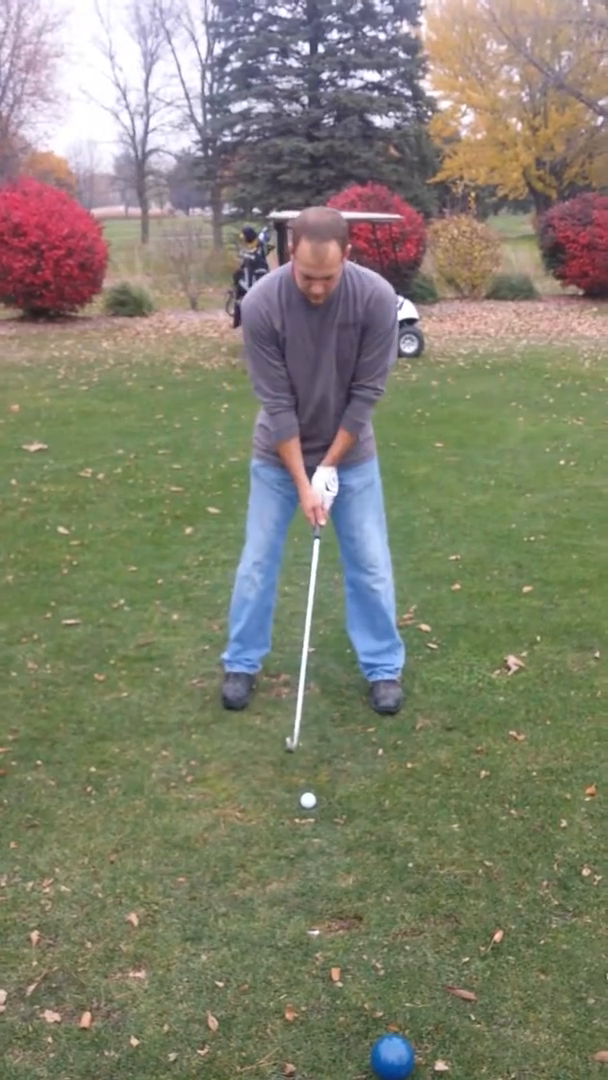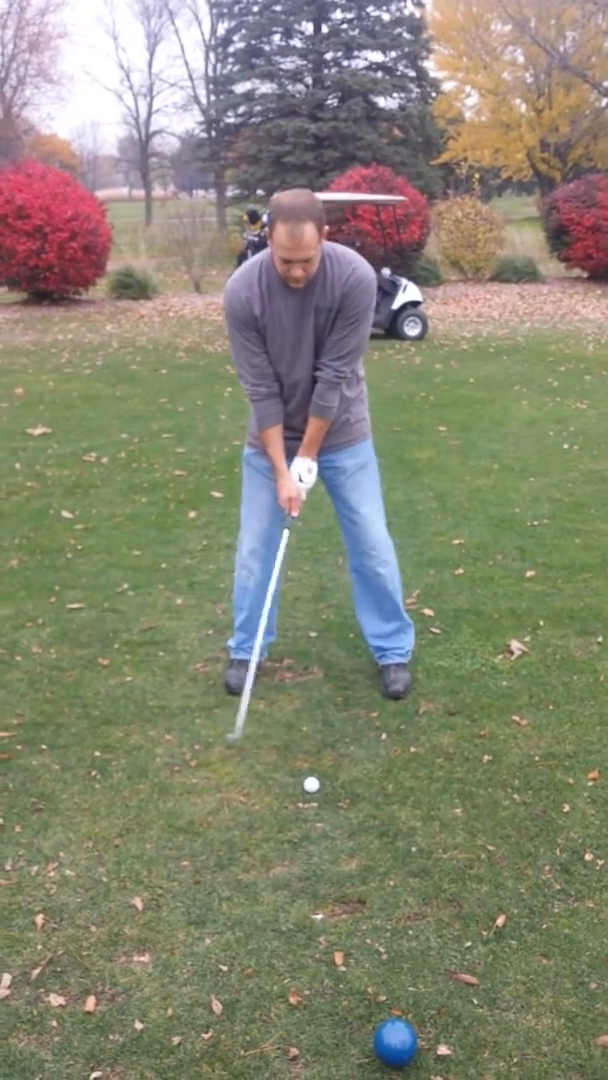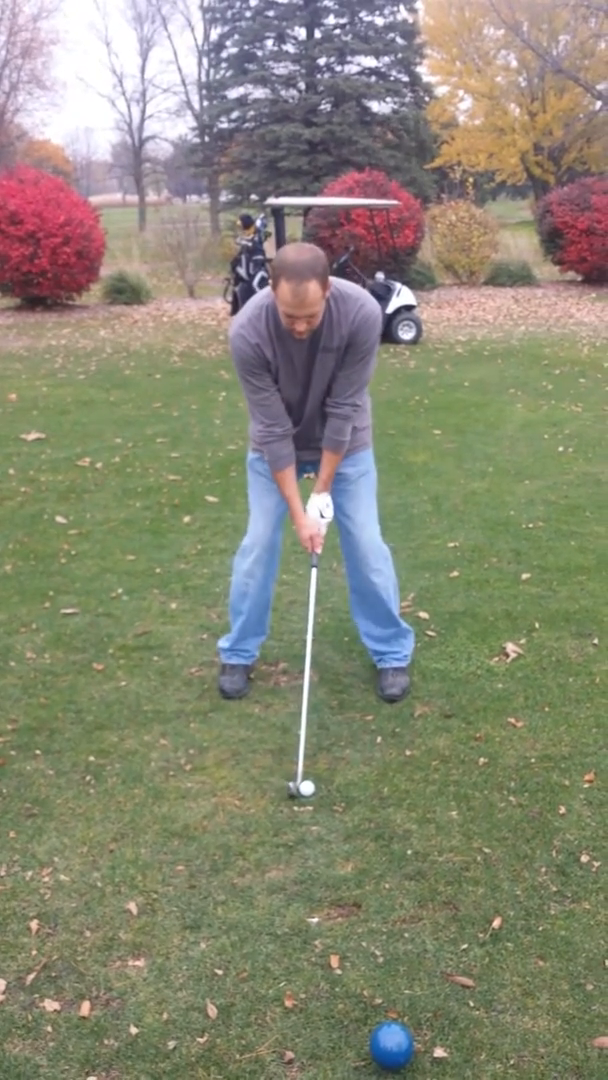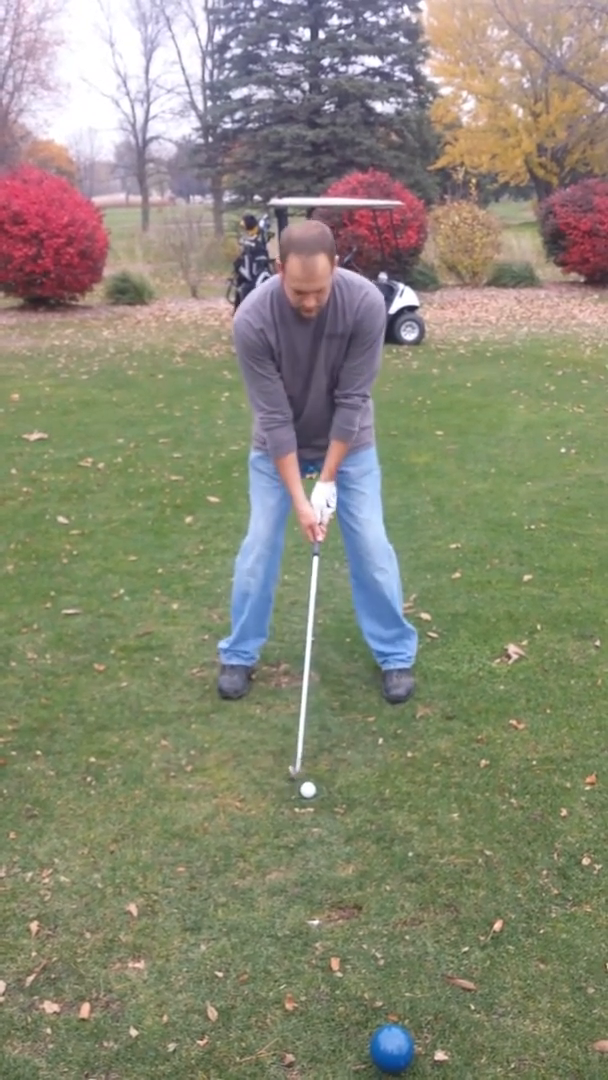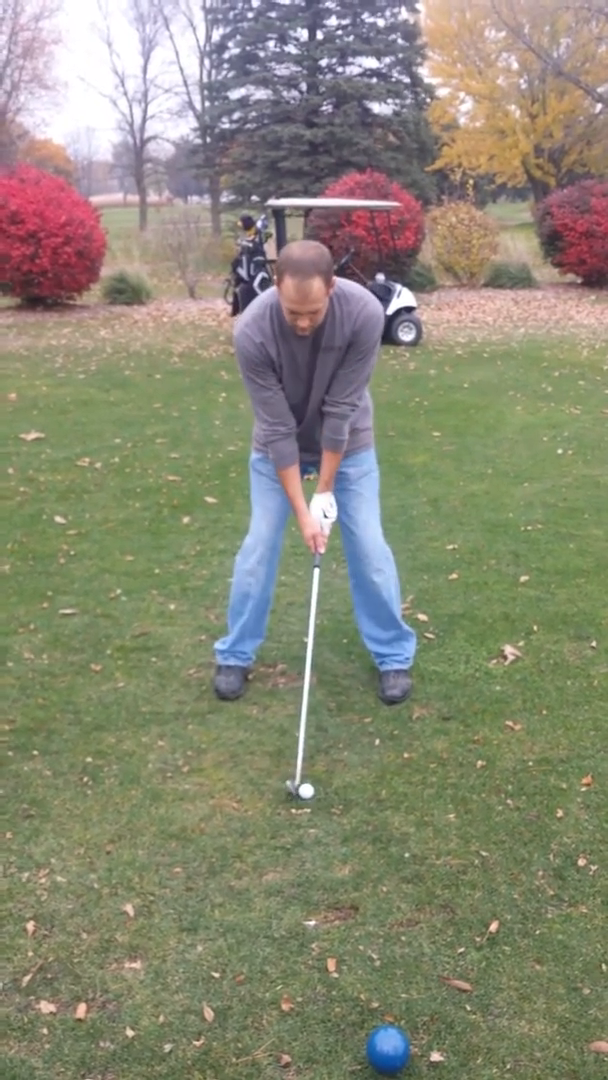
dt=1s
person 1, frame 1
left shoulder: (376, 297)
right shoulder: (260, 303)
left elbow: (367, 391)
right elbow: (275, 401)
left wrist: (330, 467)
right wrist: (303, 482)
left hip: (350, 451)
right hip: (280, 451)
left knee: (370, 561)
right knee: (259, 559)
left ankle: (382, 667)
right ankle: (242, 663)
person 1, frame 2
left shoulder: (356, 277)
right shoulder: (242, 291)
left elbow: (335, 376)
right elbow: (260, 389)
left wrist: (308, 456)
right wrist: (281, 471)
left hip: (341, 431)
right hip: (271, 435)
left knee: (371, 540)
right knee: (257, 541)
left ankle: (393, 650)
right ankle: (245, 649)
person 1, frame 3
left shoulder: (362, 312)
right shoulder: (246, 332)
left elbow: (343, 407)
right elbow: (272, 427)
left wrist: (323, 489)
right wrist: (297, 511)
left hip: (344, 441)
right hip: (275, 446)
left knee: (365, 543)
right knee: (259, 543)
left ankle: (392, 652)
right ankle: (237, 653)
person 1, frame 4
left shoulder: (366, 303)
right shoulder: (252, 319)
left elbow: (352, 399)
right elbow: (273, 416)
left wrist: (328, 479)
right wrist: (298, 499)
left hip: (348, 442)
right hip: (278, 444)
left knee: (371, 546)
right knee: (260, 545)
left ankle: (395, 654)
right ankle: (239, 653)
person 1, frame 5
left shoulder: (365, 313)
right shoulder: (252, 331)
left elbow: (341, 409)
right elbow: (277, 428)
left wrist: (326, 490)
right wrist: (301, 511)
left hip: (347, 442)
right hip: (278, 447)
left knee: (368, 546)
right knee: (260, 544)
left ankle: (394, 656)
right ankle: (235, 655)
